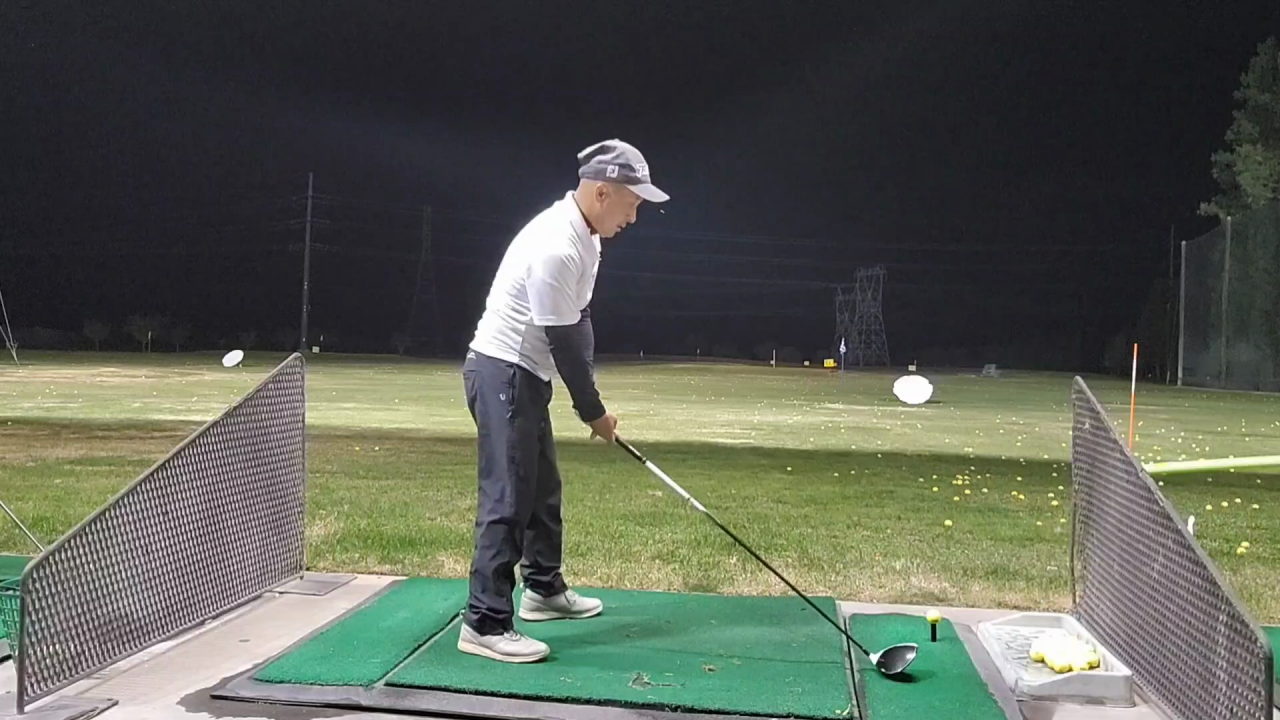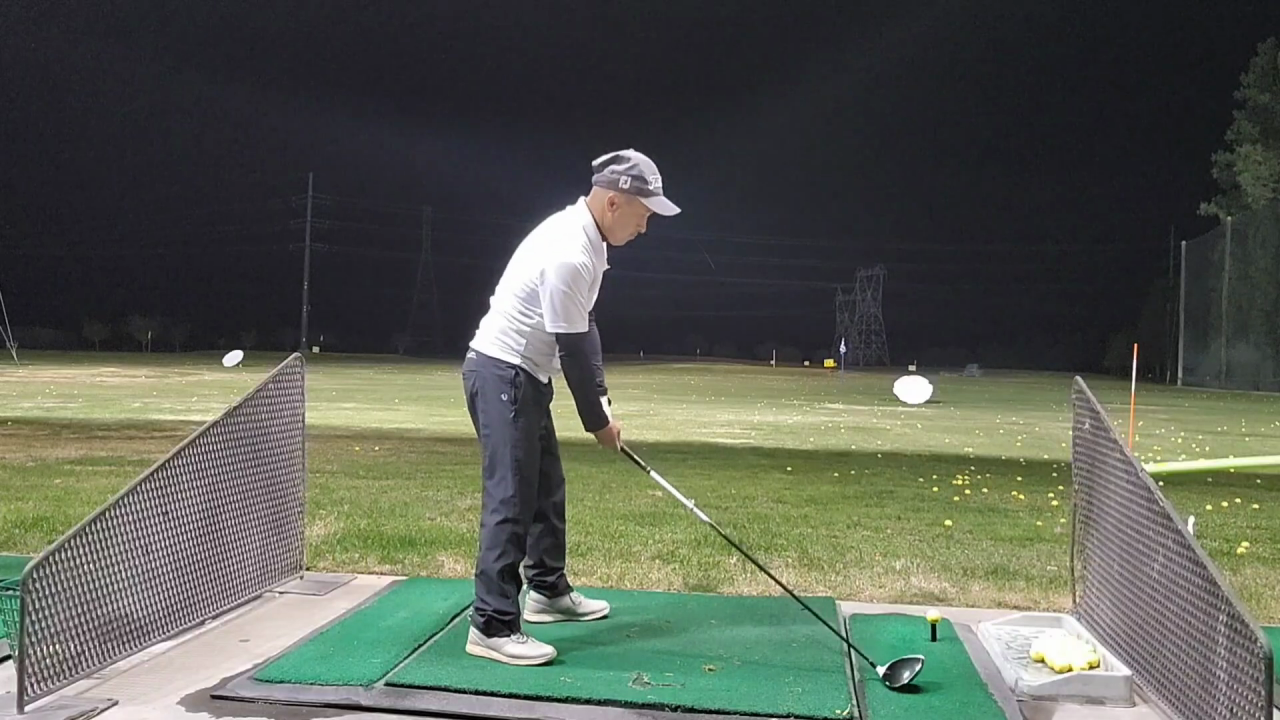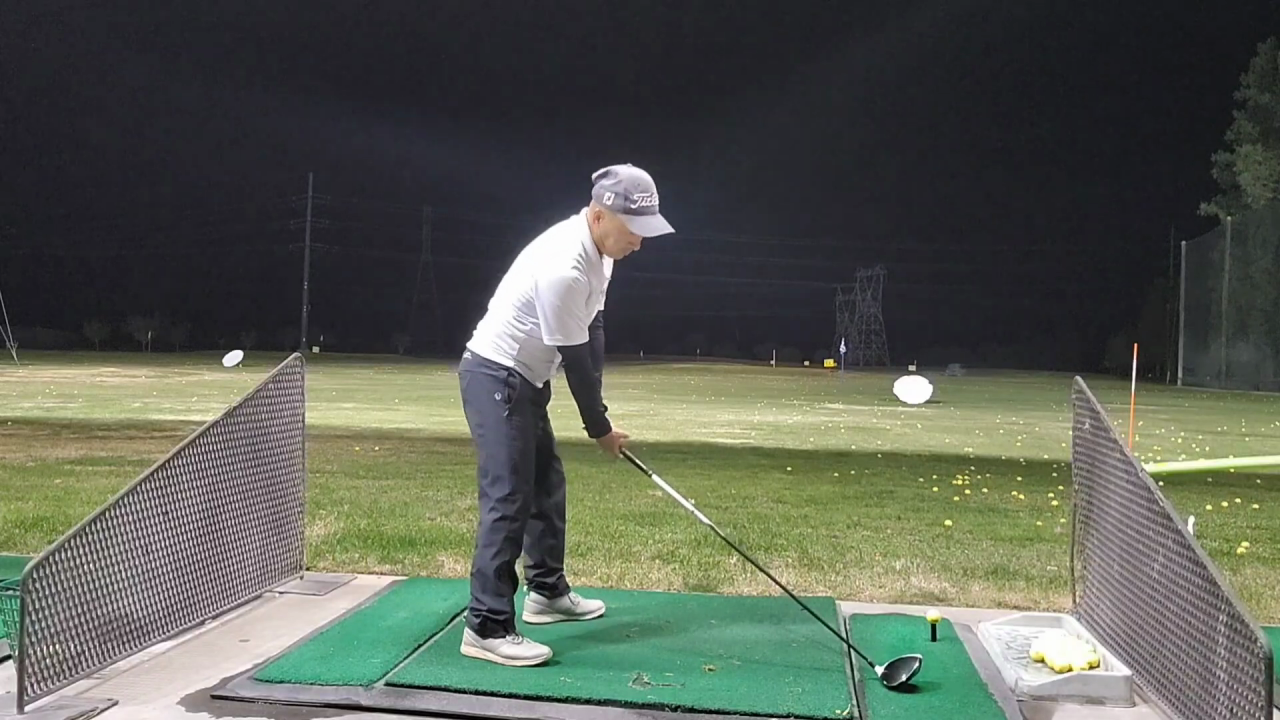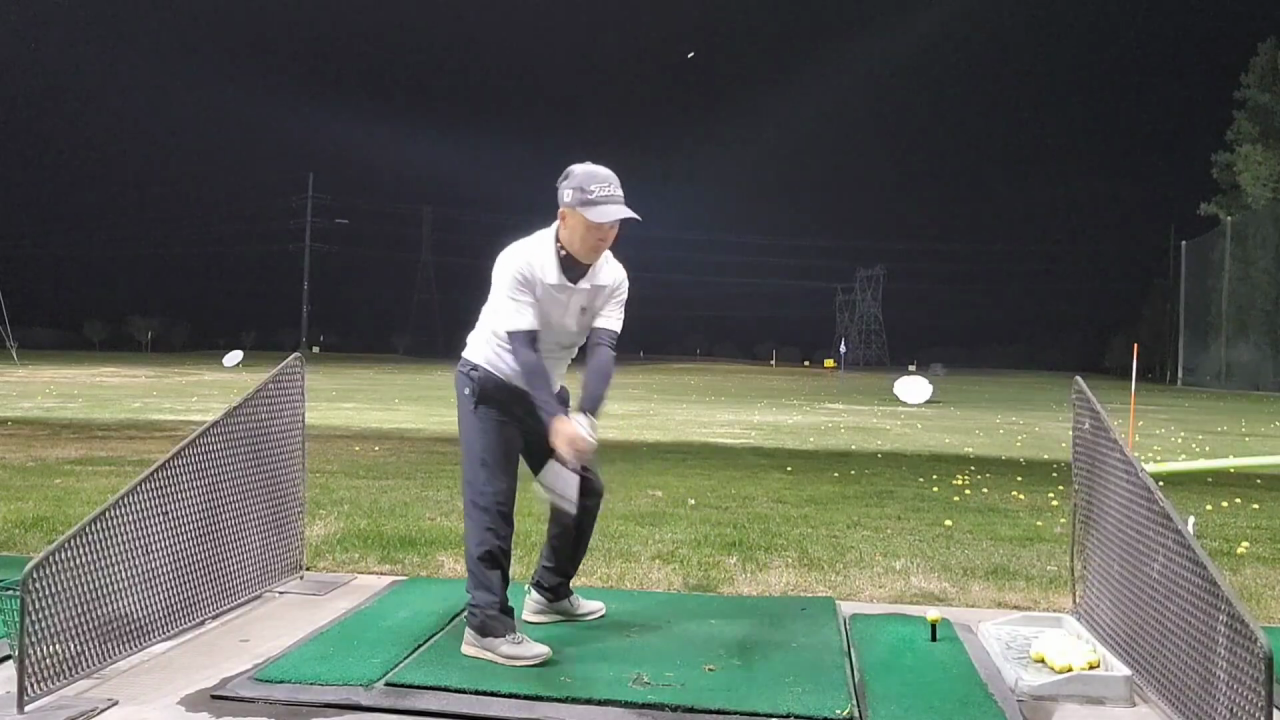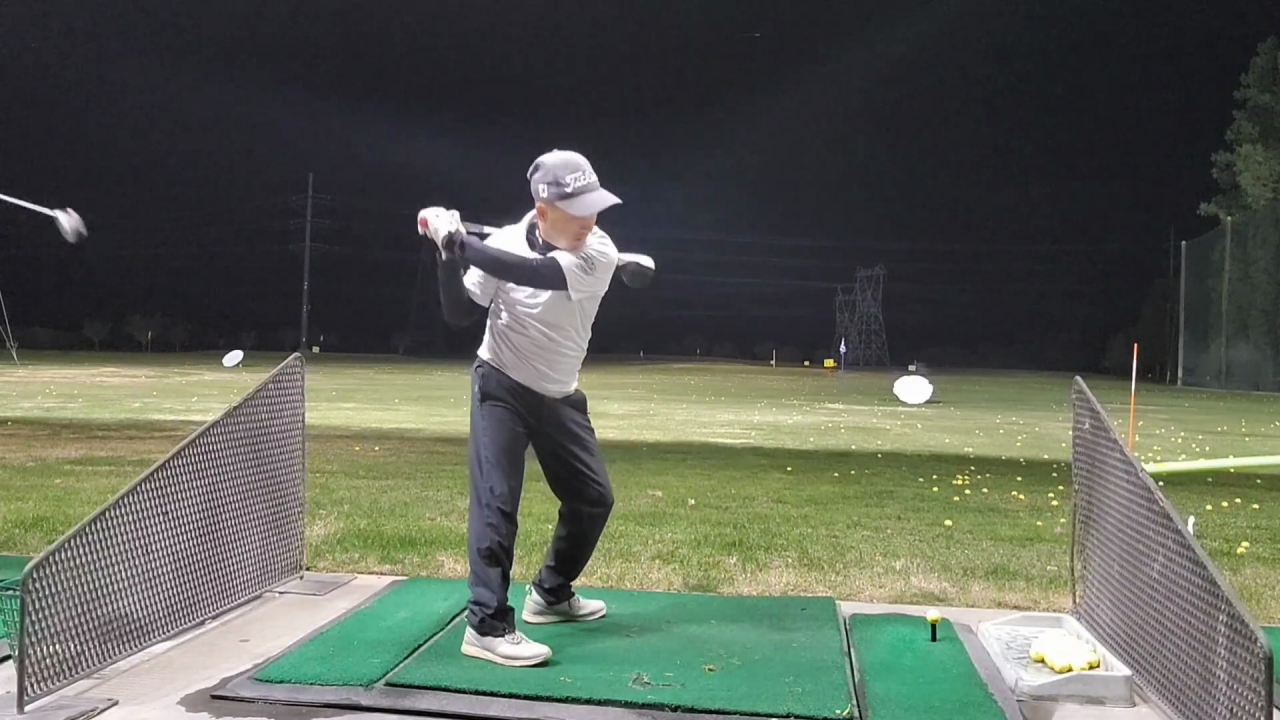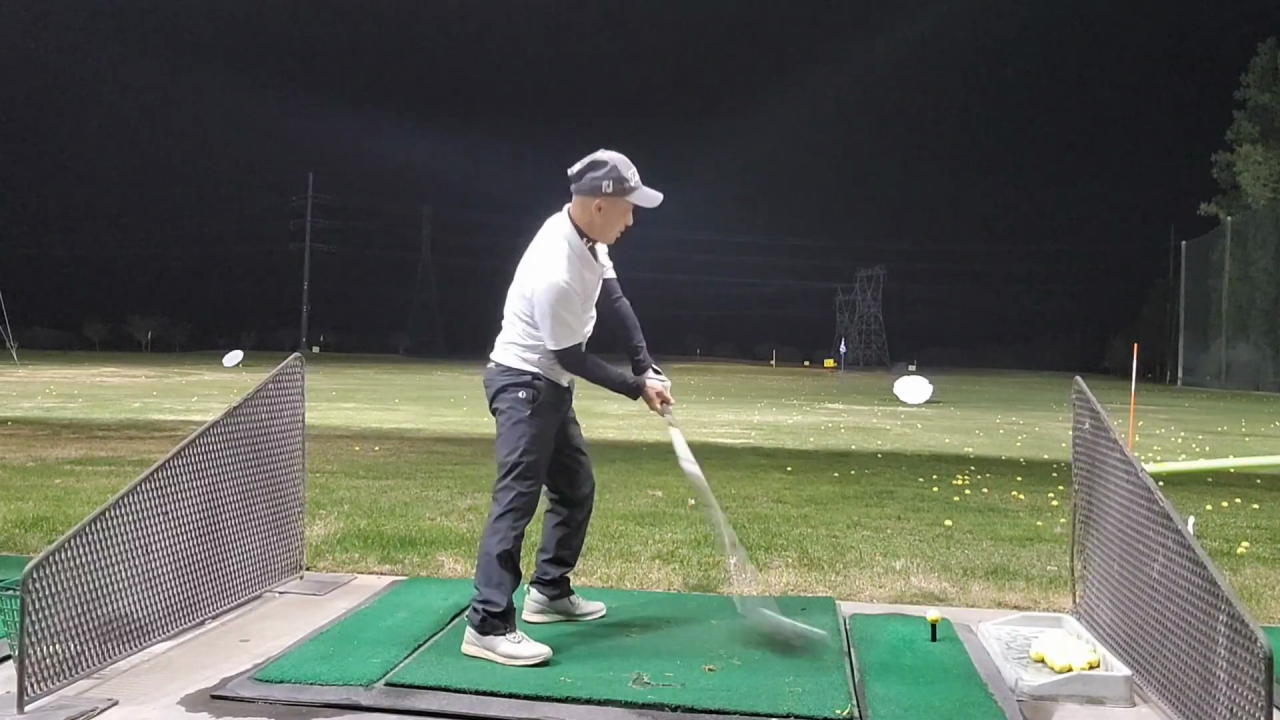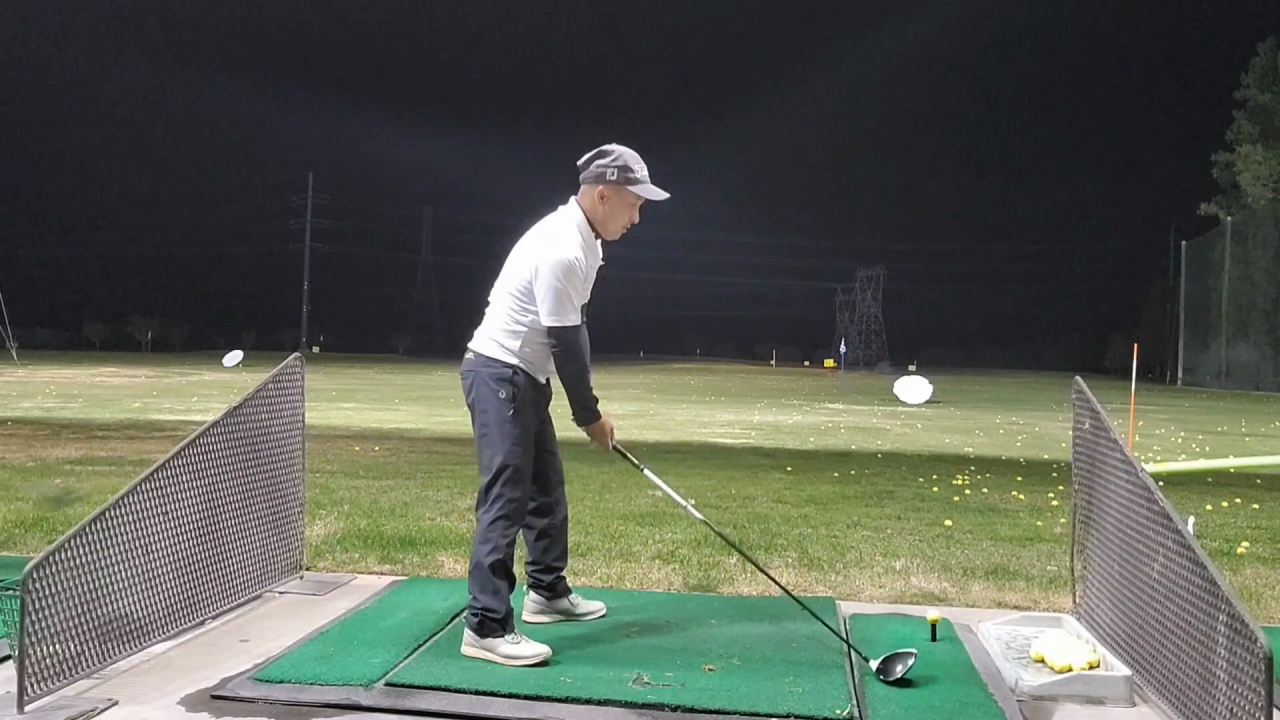
dt=0.7s
person 1, frame 1
left shoulder: (583, 237)
right shoulder: (555, 247)
left elbow: (578, 323)
right elbow: (563, 340)
left wrist: (592, 400)
right wrist: (593, 411)
left hip: (526, 374)
right hip: (503, 373)
left knee: (542, 485)
right knee: (507, 495)
left ankle: (543, 589)
right ankle: (484, 623)
person 1, frame 2
left shoulder: (586, 239)
right shoulder: (569, 254)
left elbow: (584, 331)
right elbow: (572, 349)
left wrist: (602, 398)
right wrist: (596, 422)
left hip: (522, 375)
right hip: (501, 373)
left knee: (546, 486)
right knee: (511, 497)
left ankle: (548, 591)
right ankle: (492, 626)
person 1, frame 3
left shoulder: (596, 248)
right shoulder: (563, 268)
left elbow: (592, 334)
right elbow: (575, 358)
left wrist: (600, 414)
right wrist: (600, 427)
left hip: (524, 378)
right hip: (495, 376)
left knee: (547, 484)
right knee: (507, 498)
left ankle: (547, 591)
right ankle: (486, 627)
person 1, frame 4
left shoulder: (611, 275)
right shoulder: (520, 261)
left elbow: (601, 350)
right elbow: (524, 349)
left wrist: (583, 417)
right wrist: (556, 419)
left hip: (542, 392)
right hip: (490, 383)
left knee: (584, 488)
right knee: (492, 497)
left ankle: (549, 592)
right ankle: (486, 626)
person 1, frame 5
left shoulder: (599, 254)
right shoulder: (502, 244)
left elbow: (532, 273)
right elbow: (459, 315)
left wrist: (455, 240)
right wrist: (447, 250)
left hip: (560, 395)
right hip: (501, 386)
left knee: (593, 497)
right knee: (496, 499)
left ankle: (551, 593)
right ankle: (487, 625)
person 1, frame 6
left shoulder: (587, 237)
right shoulder: (554, 271)
left elbow: (614, 300)
right elbow: (569, 356)
left wrist: (647, 366)
right wrist: (633, 385)
left hip: (549, 383)
right hip: (523, 381)
left knee: (576, 487)
right knee: (518, 496)
left ankle: (549, 590)
right ankle: (488, 624)
person 1, frame 7
left shoulder: (577, 236)
right shoulder: (563, 250)
left elbow: (570, 334)
right elbow: (564, 342)
left wrist: (587, 404)
right wrist: (588, 414)
left hip: (523, 376)
right hip: (500, 374)
left knee: (546, 485)
right knee: (506, 495)
left ankle: (546, 591)
right ankle: (486, 625)
